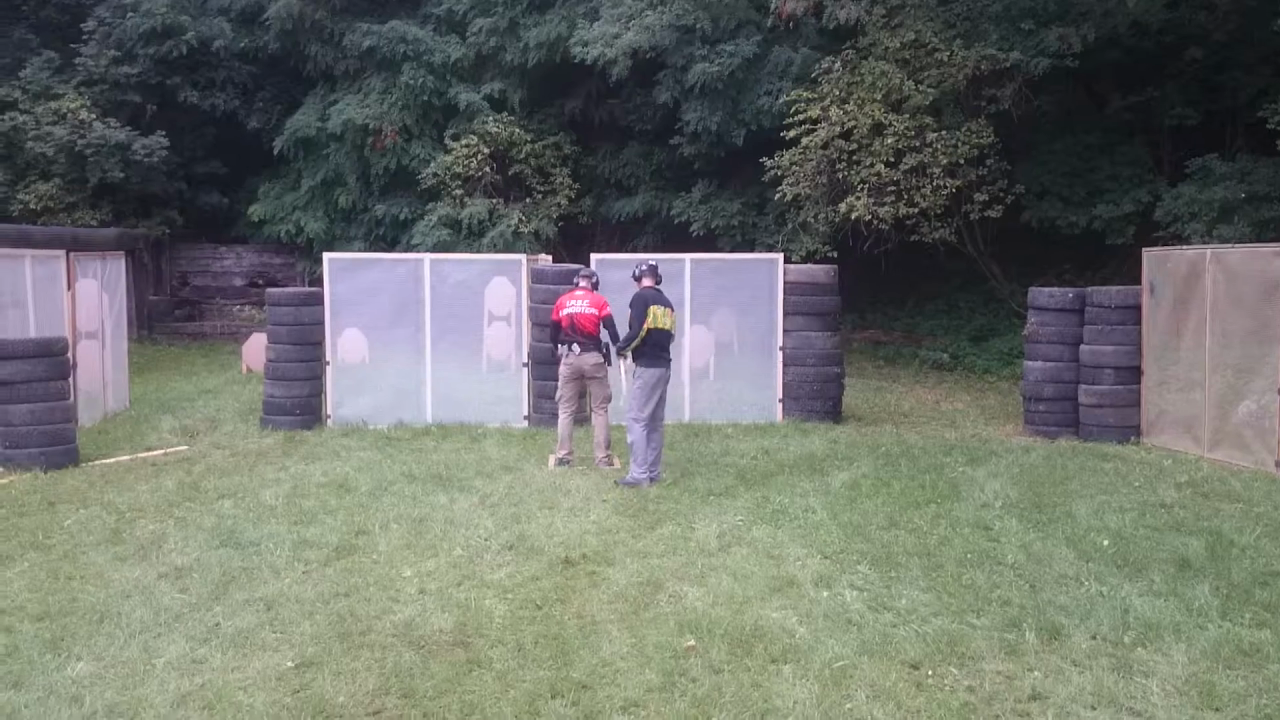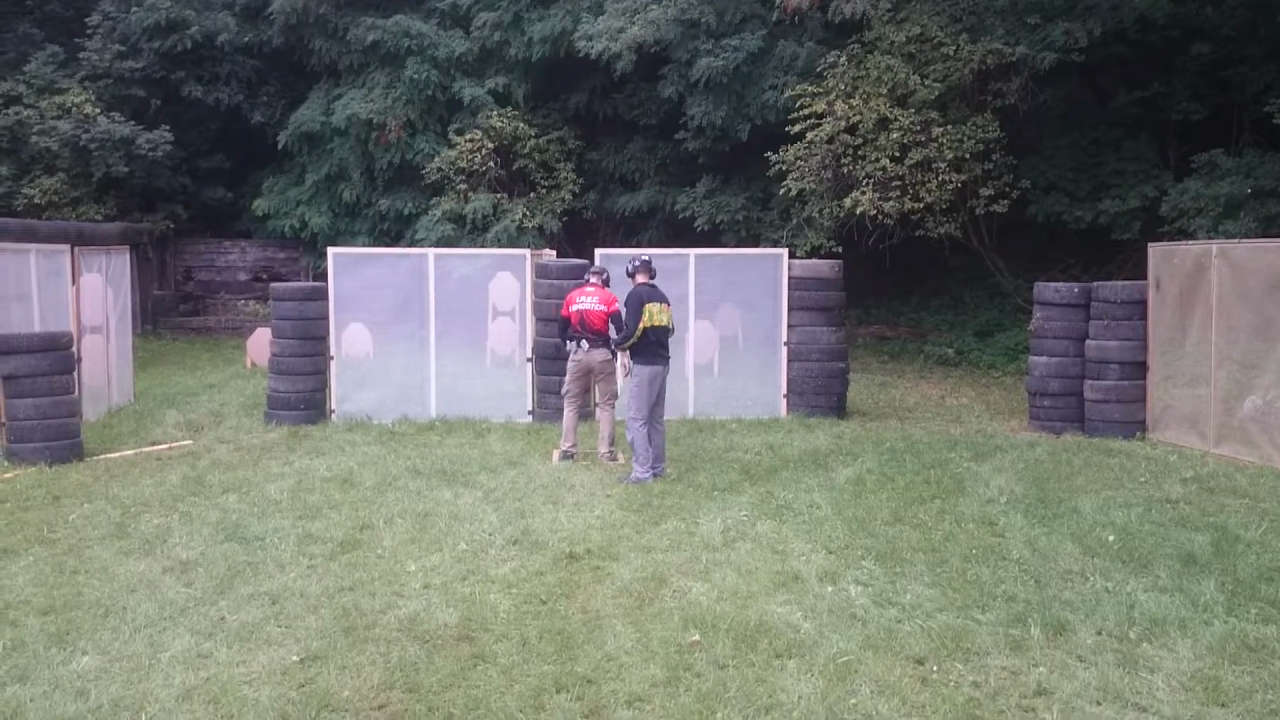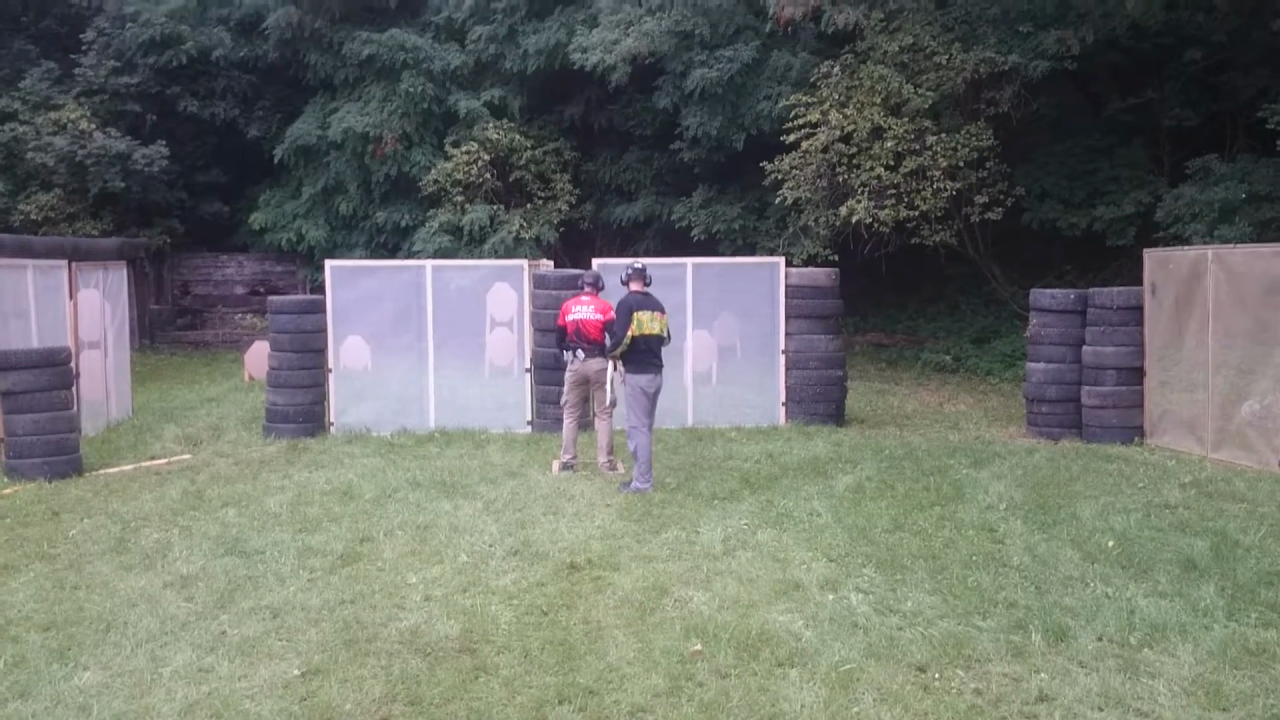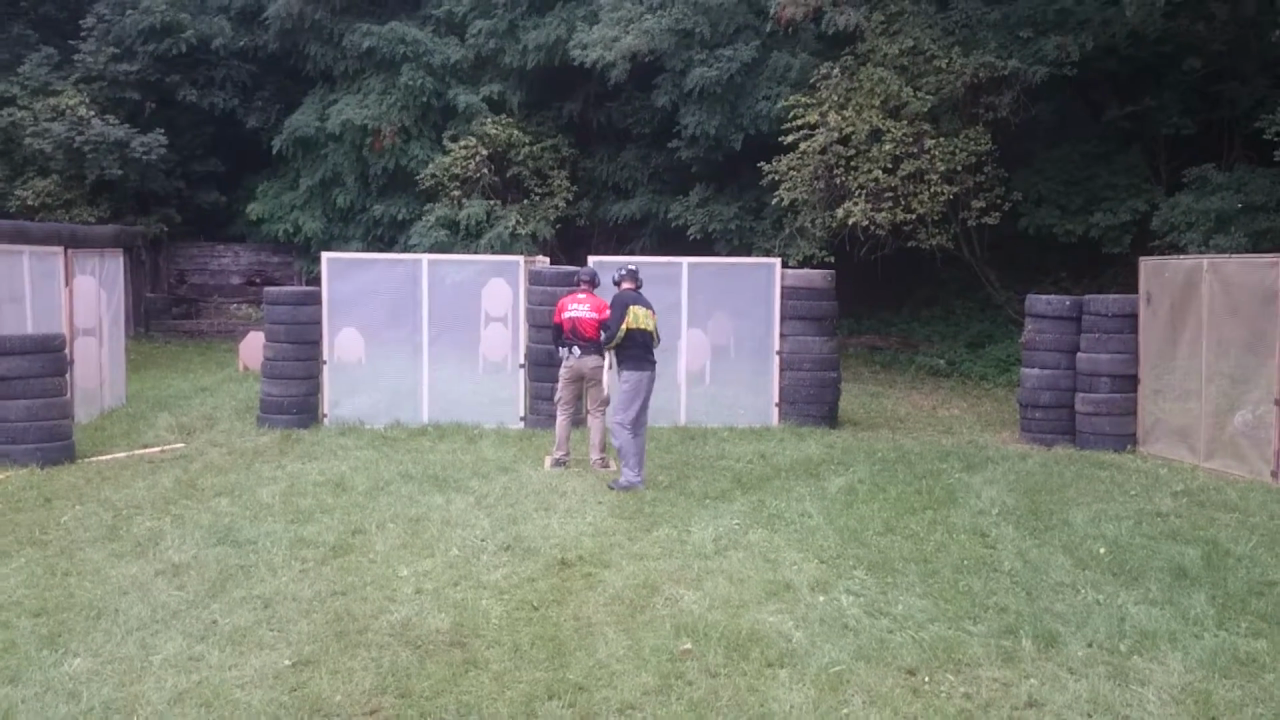
dt=0.5s
person 1, frame 1
left shoulder: (641, 297)
right shoulder: (666, 302)
left elbow: (637, 331)
right elbow: (670, 335)
left wrist: (622, 349)
left hip: (647, 366)
right hip: (663, 366)
left knee: (637, 419)
right knee: (655, 421)
left ankle: (639, 474)
right ankle: (653, 471)
person 1, frame 2
left shoulder: (636, 294)
right shoulder: (662, 296)
left elbow: (633, 330)
right elbow: (670, 330)
left wrist: (619, 344)
left hip: (644, 363)
right hip: (662, 362)
left knee: (636, 418)
right knee: (656, 418)
left ankle: (642, 472)
right ankle: (657, 467)
person 1, frame 3
left shoulder: (627, 302)
right shoulder: (657, 304)
left elbow: (621, 337)
right elbow: (665, 338)
left wrist: (612, 353)
left hip: (637, 372)
right hip: (655, 372)
left knee: (637, 427)
right knee: (645, 426)
left ankle: (642, 482)
right ankle: (642, 477)
person 1, frame 4
left shoulder: (621, 298)
right shoulder: (645, 303)
left elbow: (615, 331)
right elbow: (655, 339)
left wrist: (607, 345)
left hip: (632, 369)
right hip: (648, 368)
left knee: (621, 423)
right knee: (638, 424)
left ankle: (631, 476)
right ankle: (635, 474)
person 2, frame 1
left shoulder: (562, 301)
right shoulder: (599, 301)
left elbow: (553, 334)
right elbow: (611, 330)
left hip: (570, 358)
right hip: (594, 357)
left knee: (566, 410)
right knee: (600, 409)
left ankle: (563, 456)
right ankle: (603, 457)
person 2, frame 2
left shoulder: (572, 297)
right shoulder: (609, 297)
left elbow: (562, 329)
right elbow: (619, 327)
left hip: (578, 354)
right hip: (602, 354)
left knee: (571, 403)
right knee: (606, 405)
left ankle: (567, 450)
right ankle: (606, 452)
person 2, frame 3
left shoulder: (567, 306)
right shoulder: (604, 306)
left elbow: (560, 338)
left hip: (575, 363)
right hip: (599, 363)
left knee: (570, 414)
right knee: (604, 414)
left ankle: (567, 461)
right ankle: (606, 461)
person 2, frame 4
left shoulder: (563, 303)
right shoulder: (600, 305)
left elbow: (556, 334)
right wrist: (606, 352)
left hip: (570, 360)
right hip: (594, 360)
left knee: (564, 410)
right knee: (597, 411)
left ankle: (560, 457)
right ankle: (598, 459)
